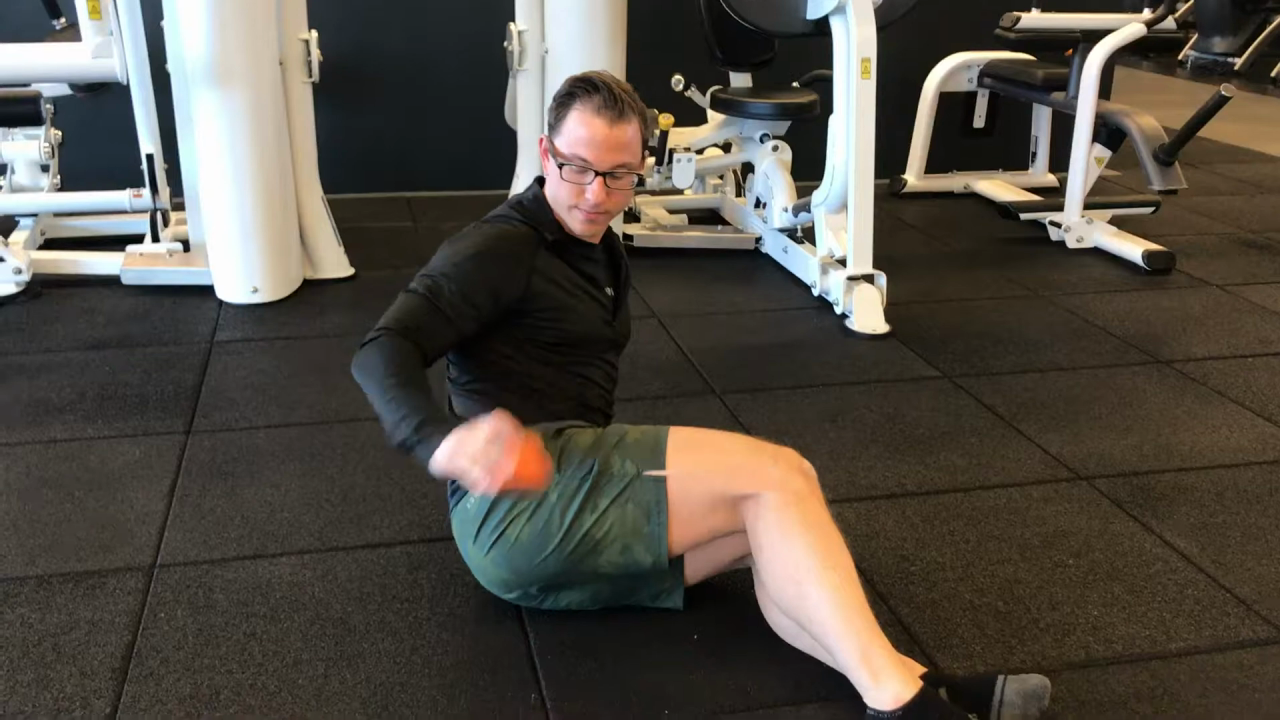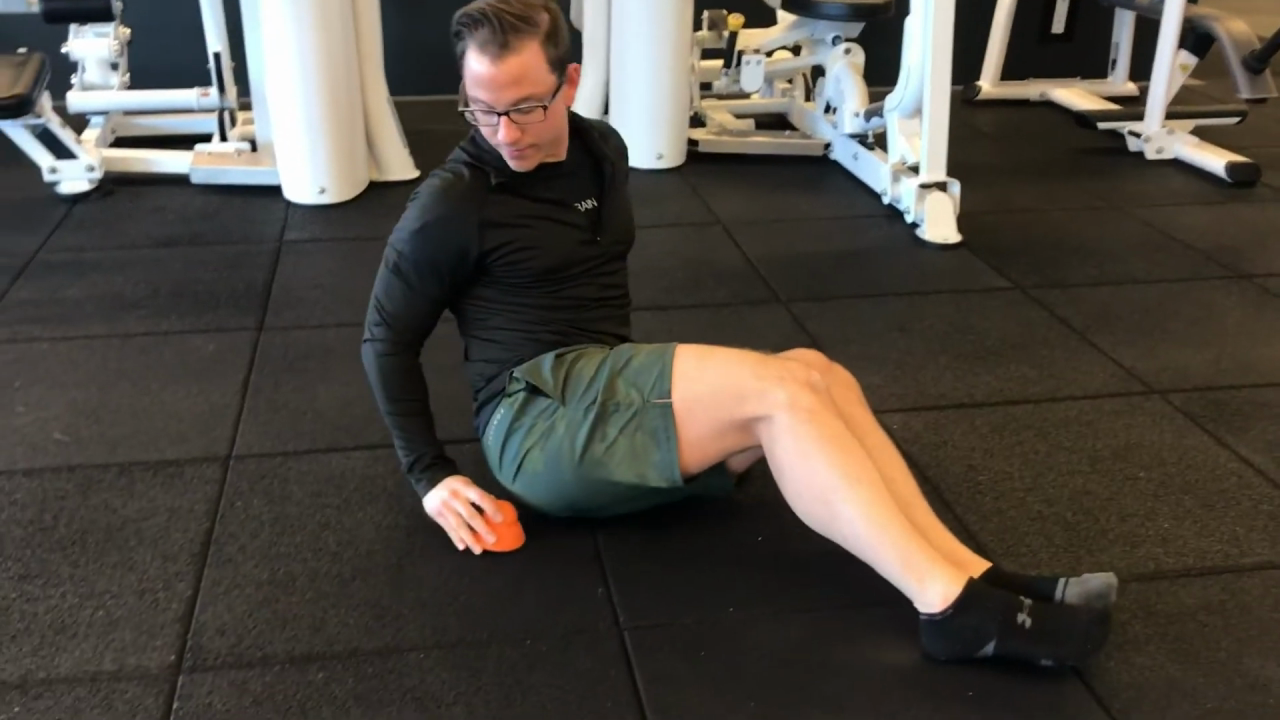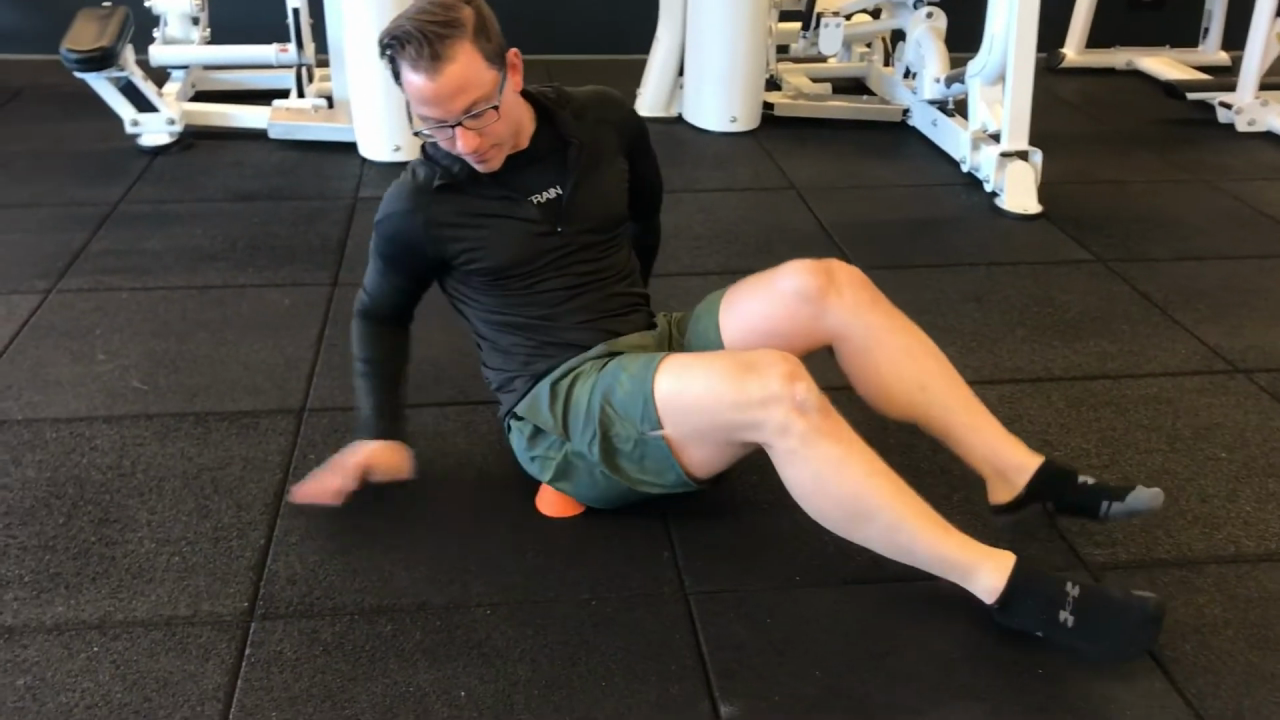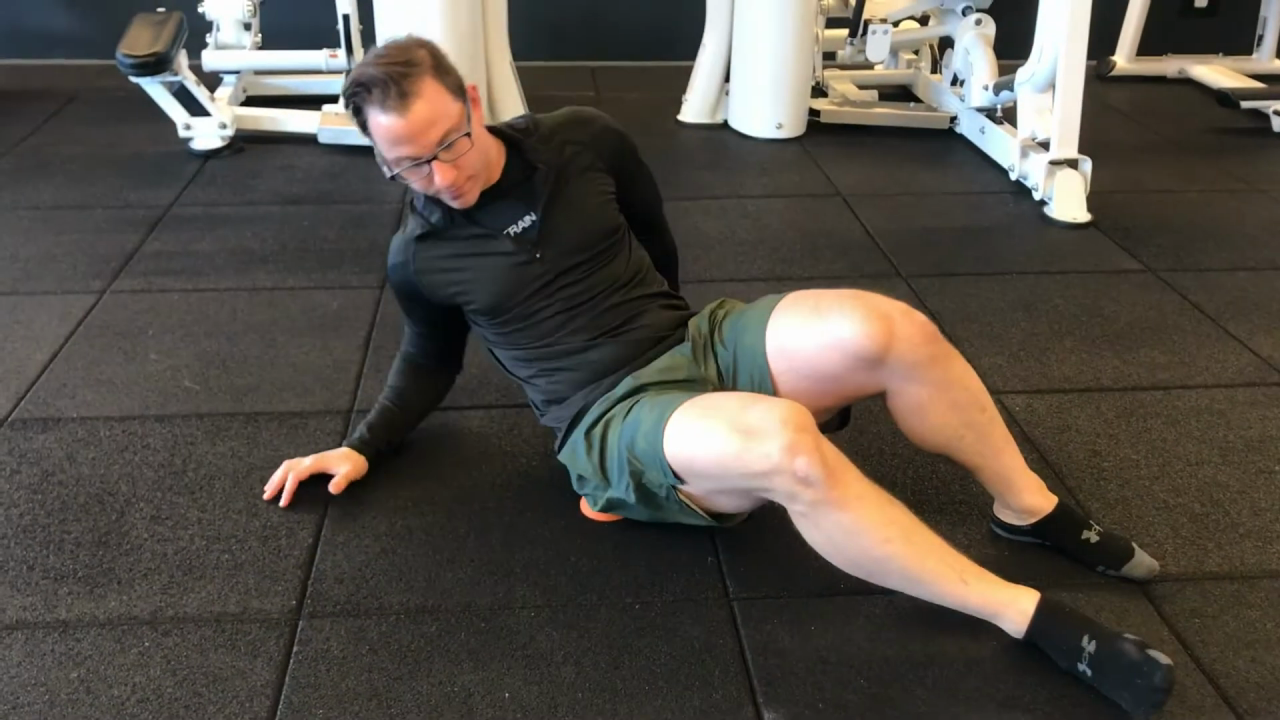
dt=1s
person 1, frame 1
left shoulder: (602, 252)
right shoulder: (495, 250)
right elbow: (377, 356)
right wrist: (442, 440)
left hip: (568, 509)
right hip: (512, 507)
left knee: (769, 526)
right knee: (774, 476)
person 1, frame 2
left shoulder: (601, 149)
right shoulder: (451, 205)
right elbow: (387, 341)
right wrist: (430, 476)
left hip: (609, 406)
right hip: (538, 422)
left knee: (819, 378)
right knee: (782, 390)
left ankle: (971, 578)
right ankle: (951, 606)
person 1, frame 3
left shoulder: (599, 119)
right shoulder: (418, 209)
right elbow: (376, 316)
right wrist: (379, 436)
left hip: (653, 343)
right hip: (562, 413)
left knee: (824, 285)
right knee: (777, 391)
left ankle: (1023, 478)
right ankle: (1007, 590)
person 1, frame 4
left shoulder: (580, 141)
right shoulder: (419, 257)
right elbow: (431, 360)
right wrist: (360, 449)
left hip: (702, 341)
right hip: (615, 424)
left knee: (887, 332)
right knee: (784, 444)
left ankle: (1031, 511)
right ankle: (1033, 618)
